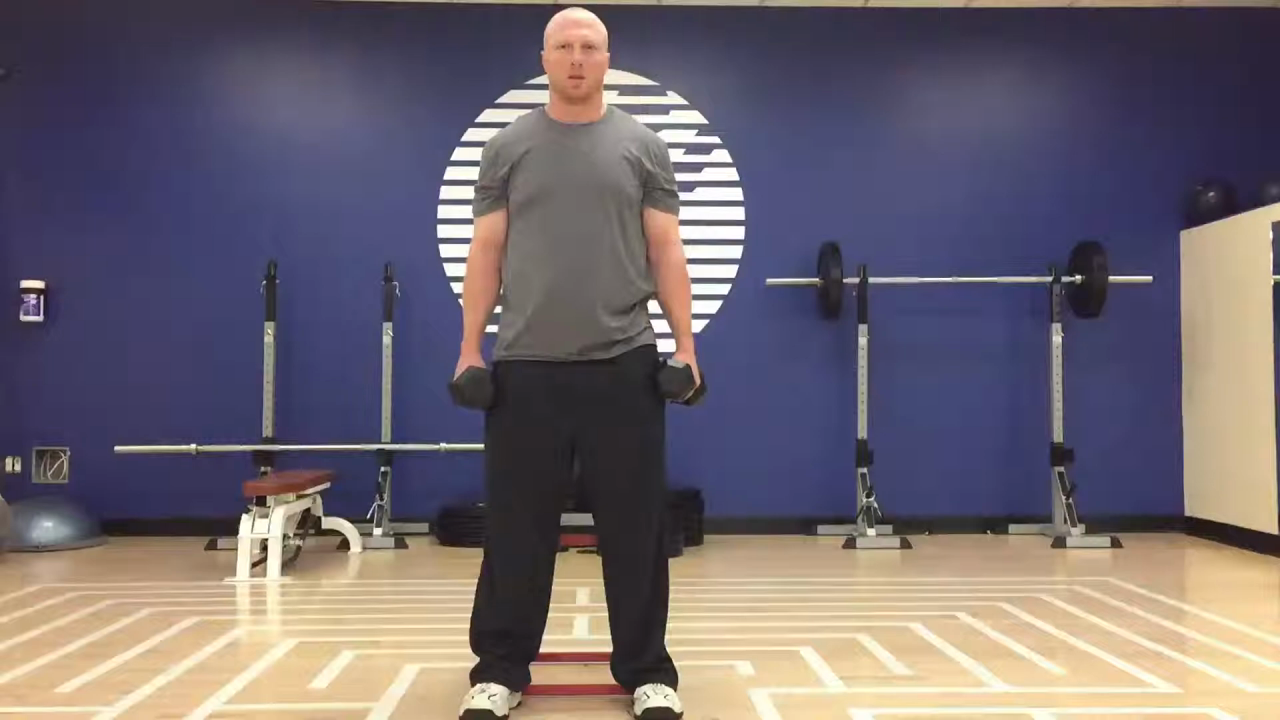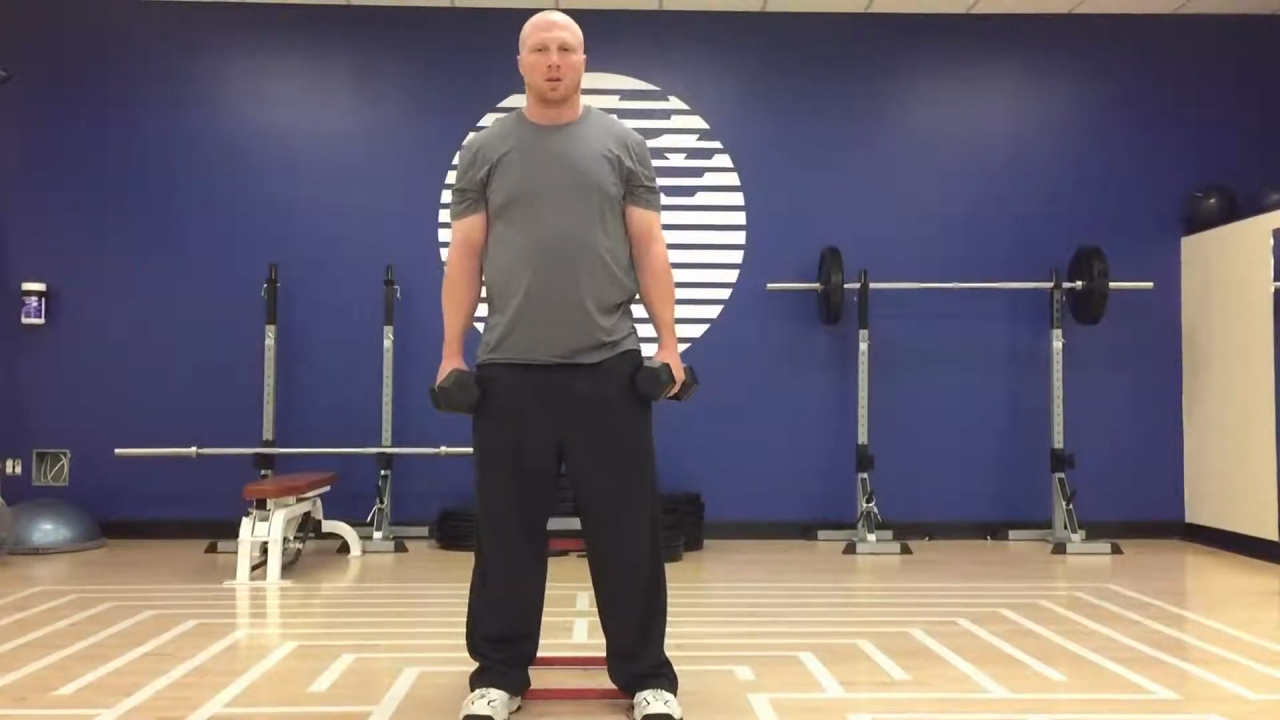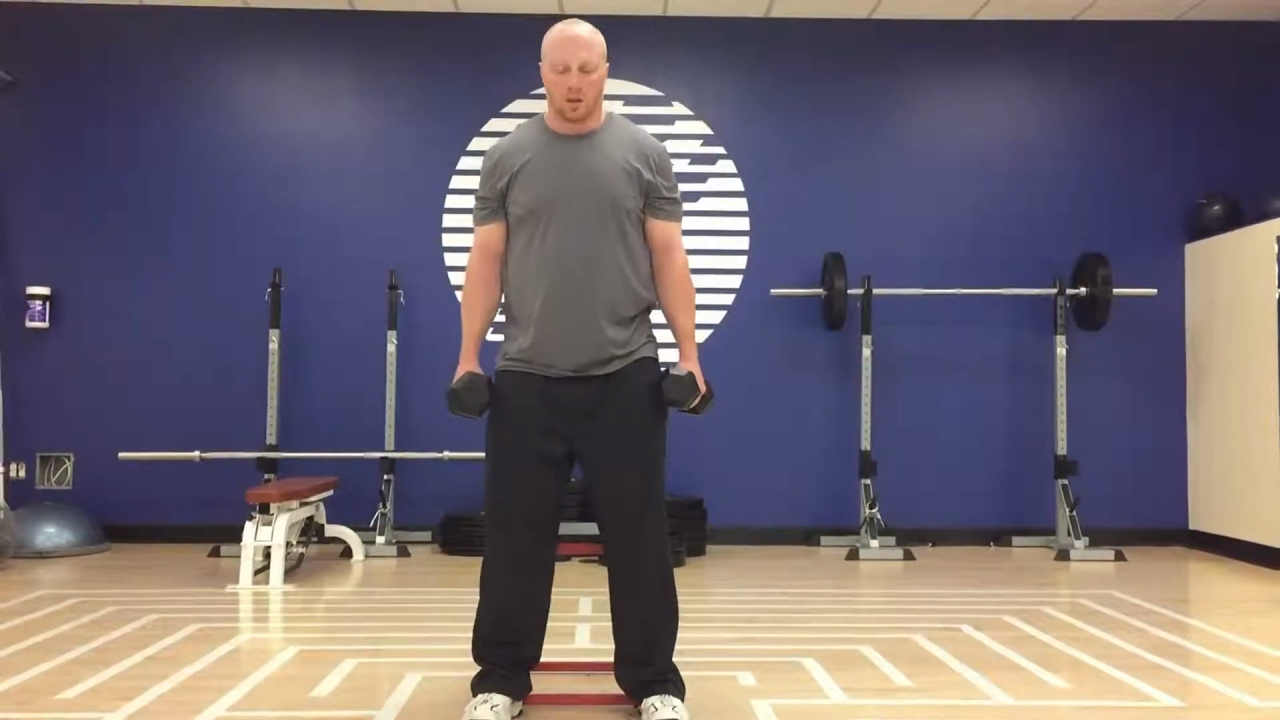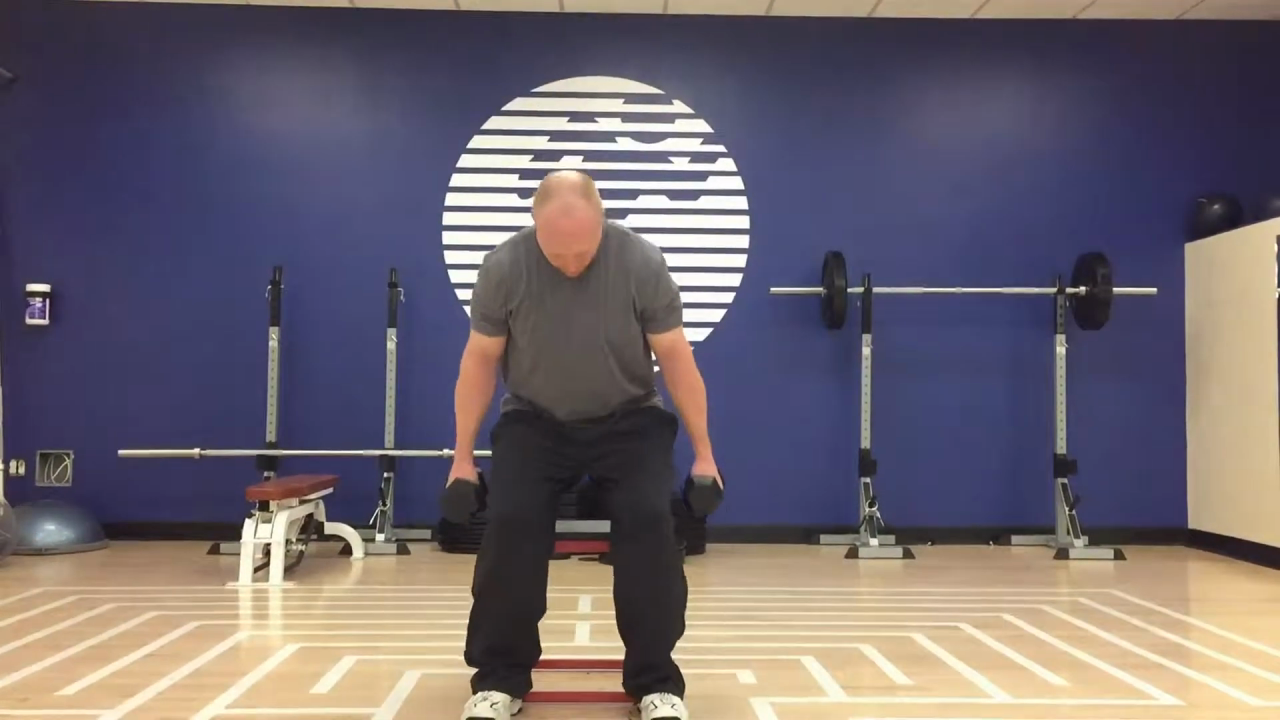
dt=0.7s
person 1, frame 1
left shoulder: (642, 147)
right shoulder: (508, 147)
left elbow: (666, 250)
right elbow: (486, 251)
left wrist: (685, 344)
right wrist: (470, 347)
left hip: (622, 365)
right hip: (525, 367)
left knee: (633, 526)
right knee: (517, 526)
person 1, frame 2
left shoulder: (621, 144)
right shoulder: (485, 149)
left elbow: (648, 248)
right elbow: (465, 255)
left wrist: (667, 342)
right wrist: (452, 351)
left hip: (609, 366)
right hip: (511, 370)
left knee: (626, 527)
right knee: (508, 528)
person 1, frame 3
left shoulder: (644, 153)
right shoulder: (508, 157)
left elbow: (669, 258)
right elbow: (486, 261)
left wrist: (689, 353)
right wrist: (468, 355)
left hip: (624, 377)
right hip: (527, 378)
left knee: (636, 532)
right knee: (516, 531)
person 1, frame 4
left shoulder: (642, 264)
right shoulder: (503, 269)
left elbow: (676, 359)
right elbow: (480, 360)
left wrist: (703, 451)
right wrist: (462, 455)
left hip: (629, 422)
right hip: (534, 423)
left knee: (650, 521)
right knee: (510, 522)
